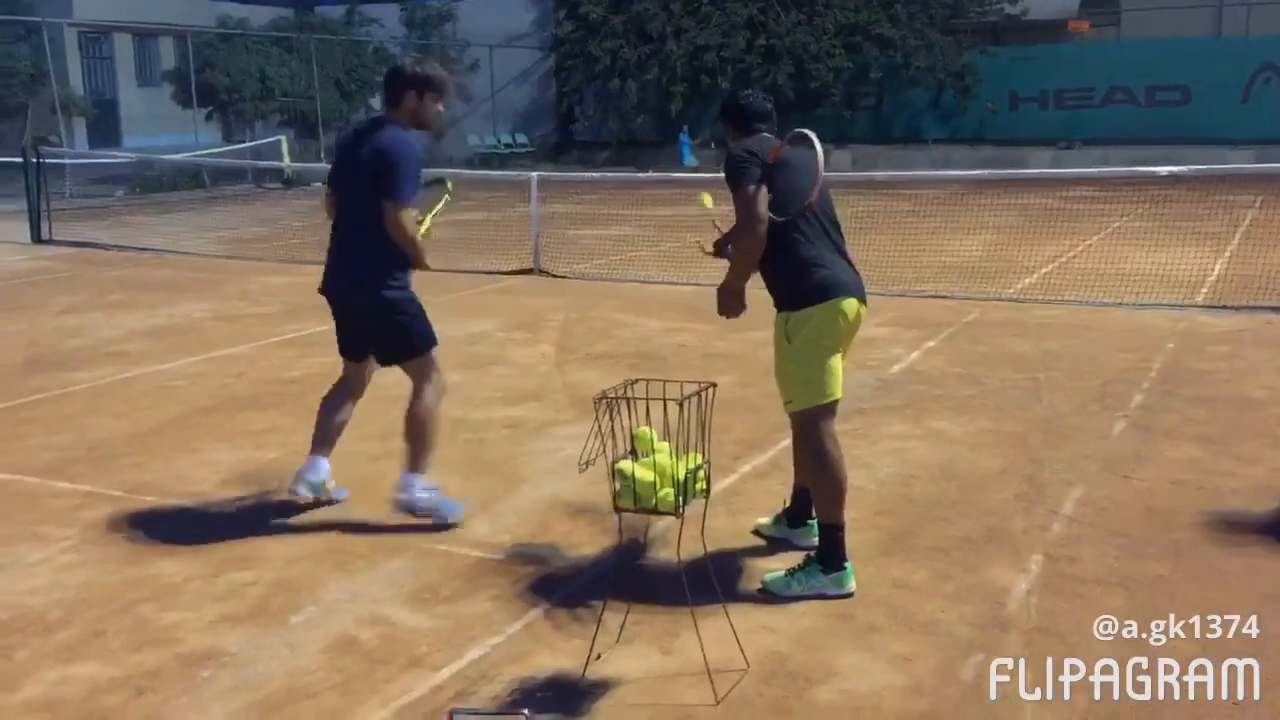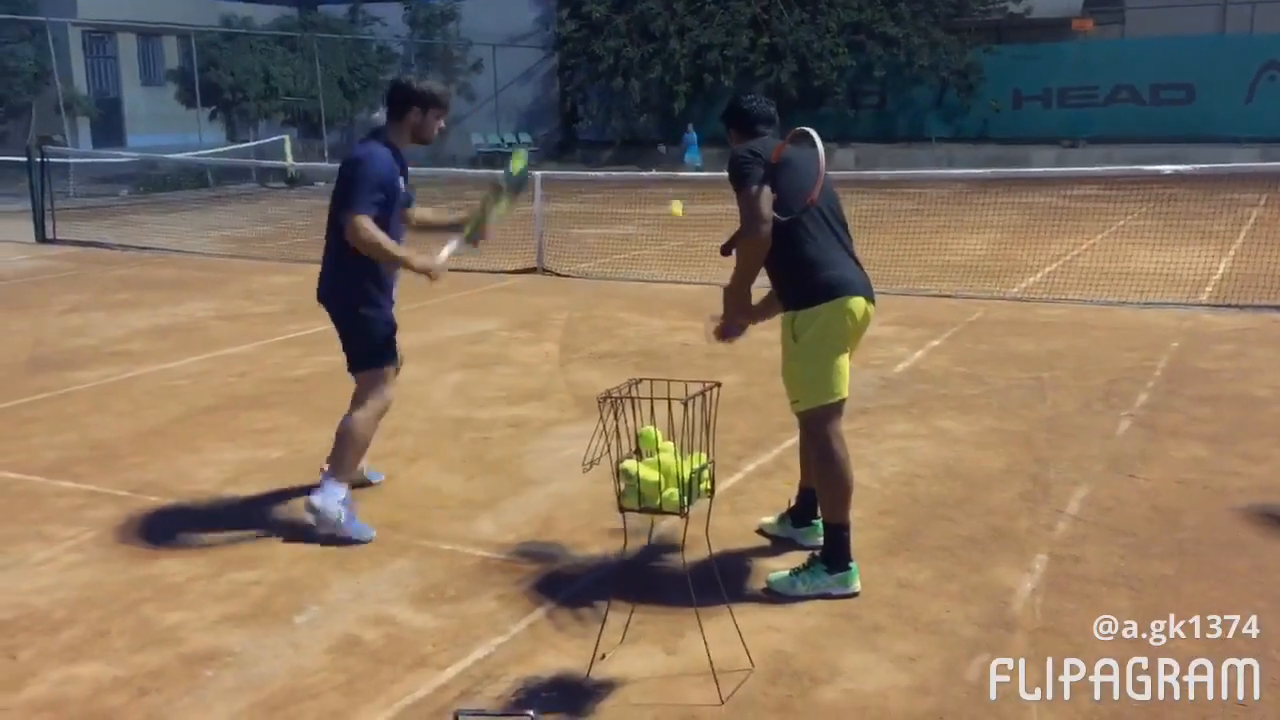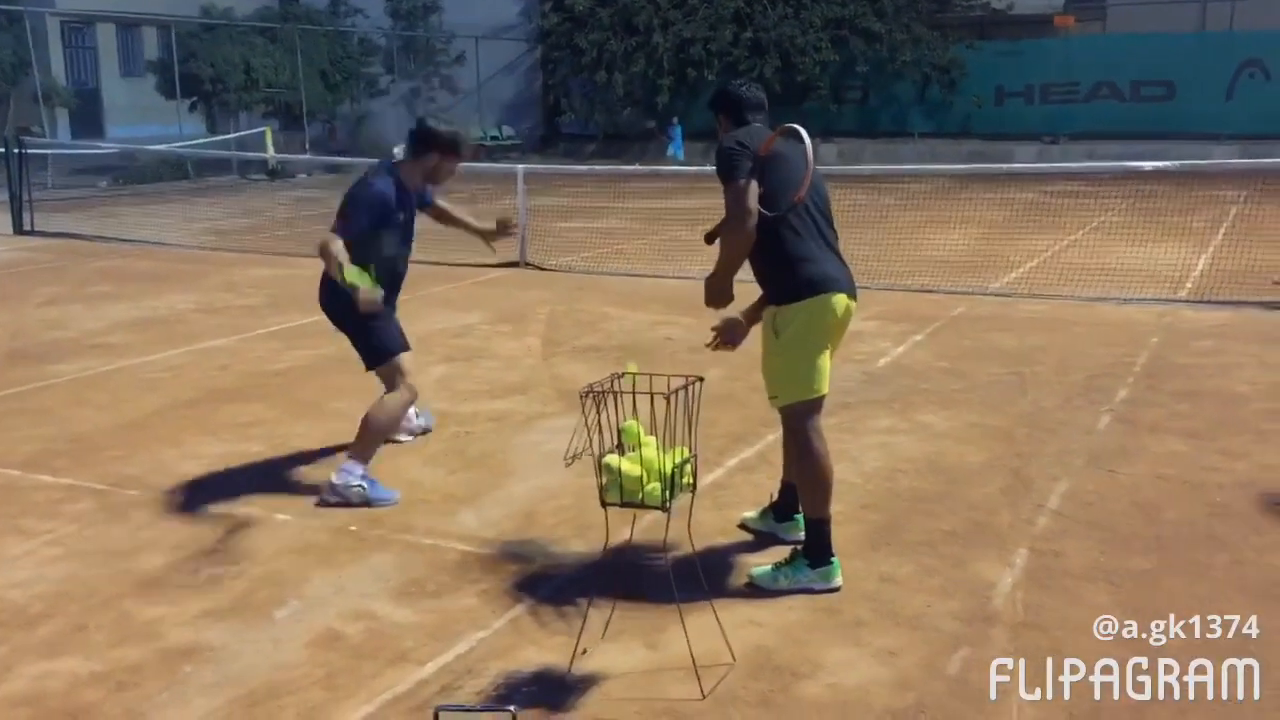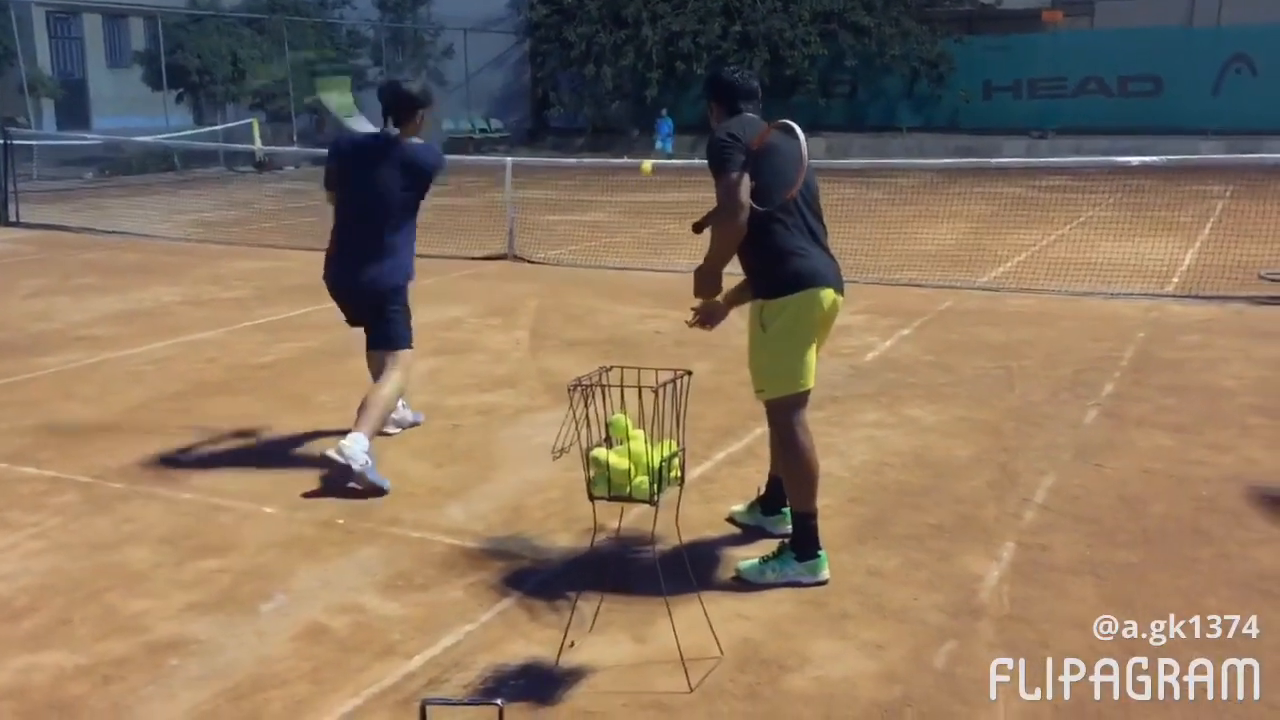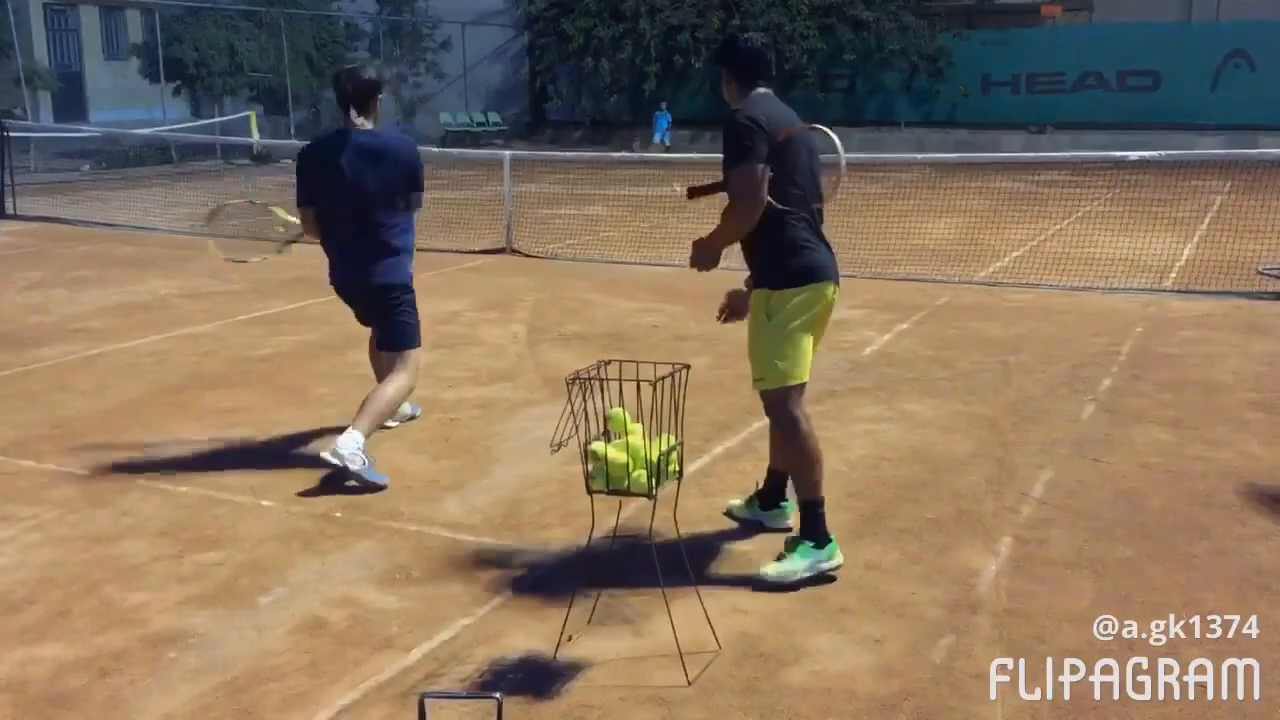
dt=0.4s
person 1, frame 1
left shoulder: (744, 155)
right shoulder: (796, 156)
left elbow: (756, 225)
left wrist: (732, 286)
right wrist: (737, 254)
left hip: (813, 300)
right hip: (843, 292)
left knee: (816, 422)
right knee: (806, 414)
left ankle: (832, 563)
right ankle: (799, 517)
person 1, frame 2
left shoulder: (748, 156)
right shoulder: (801, 159)
left elbow: (759, 226)
left wrist: (738, 289)
right wrist: (748, 315)
left hip: (823, 301)
right hip: (852, 292)
left knee: (823, 423)
right knee: (812, 414)
left ankle: (837, 564)
right ankle: (805, 516)
person 1, frame 3
left shoulder: (736, 146)
right shoulder: (791, 151)
left elbow: (744, 219)
left wrist: (719, 279)
right wrist: (747, 320)
left hip: (805, 297)
right hip: (834, 289)
left knee: (802, 417)
right knee: (795, 410)
left ankle: (818, 559)
right ankle: (786, 512)
person 1, frame 4
left shoulder: (728, 137)
right shoulder: (782, 142)
left elbow: (736, 212)
left wrist: (709, 271)
right wrist: (725, 302)
left hip: (792, 292)
right hip: (821, 282)
left knee: (788, 411)
right knee: (782, 405)
left ankle: (806, 552)
right ankle: (774, 505)
person 1, frame 5
left shoulder: (745, 121)
right shoulder: (789, 120)
left elbow: (750, 204)
left wrist: (710, 246)
right wrist: (750, 288)
left hip: (790, 282)
right hip: (813, 273)
left knee: (785, 402)
right knee: (783, 398)
left ankle: (816, 539)
right ankle: (772, 500)
person 2, frame 1
left shoulder: (355, 139)
right shoulder: (403, 146)
left elbow: (333, 205)
right elbow: (397, 221)
right wrist: (418, 255)
left hip: (341, 280)
right hip: (381, 285)
left knee: (355, 377)
right knee: (429, 381)
left ankle: (314, 473)
right ankle: (415, 486)
person 2, frame 2
left shoulder: (388, 156)
right shoulder: (371, 159)
left elbow: (403, 215)
right elbow: (356, 229)
left wrist: (455, 223)
right wrist: (412, 261)
left hip: (363, 289)
right hip: (356, 293)
left knee: (386, 368)
right knee: (378, 393)
left ankle: (344, 461)
right ankle: (330, 499)
person 2, frame 3
left shoulder: (410, 185)
right shoulder: (378, 192)
left elbow: (434, 206)
right elbow: (330, 244)
left wrist: (483, 230)
right wrist: (356, 286)
left hip: (371, 297)
right hip: (354, 301)
left knee: (397, 363)
right knee: (404, 384)
left ankle: (401, 419)
right ankle: (349, 478)
person 2, frame 4
left shoulder: (346, 148)
right shoulder: (424, 157)
left hip: (338, 273)
right hip: (383, 278)
left knee: (379, 333)
right knee: (397, 367)
left ankle: (389, 410)
right ankle: (355, 445)
person 2, frame 5
left shoulder: (313, 155)
right shoulder: (402, 148)
left elbow: (310, 225)
left hip: (345, 274)
right hip: (390, 273)
left knee: (381, 331)
right knee: (404, 369)
left ankle: (388, 408)
right ankle: (350, 445)
